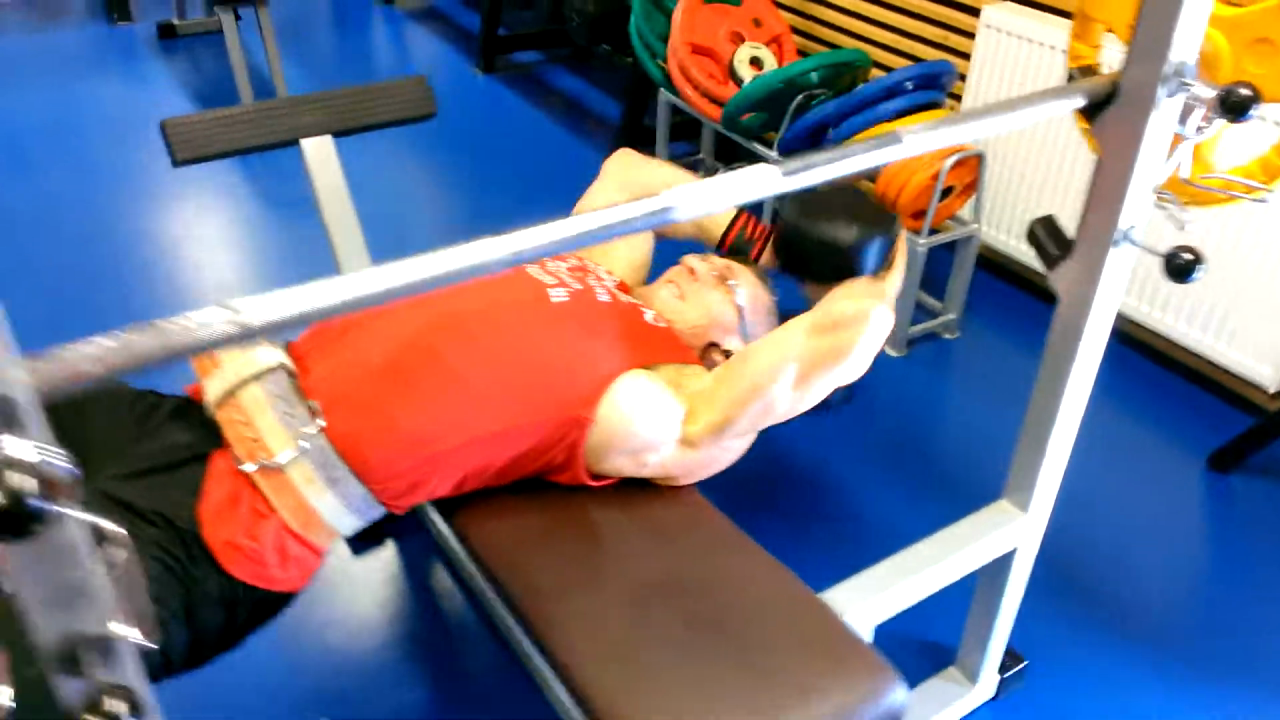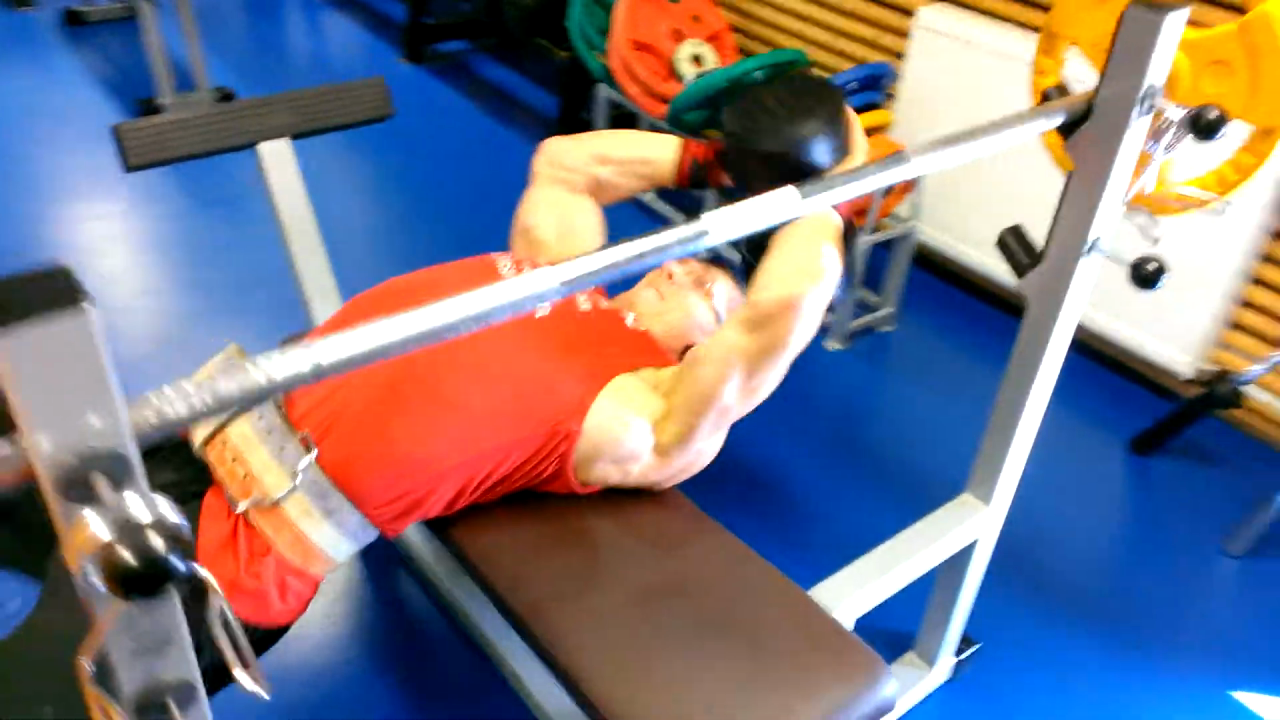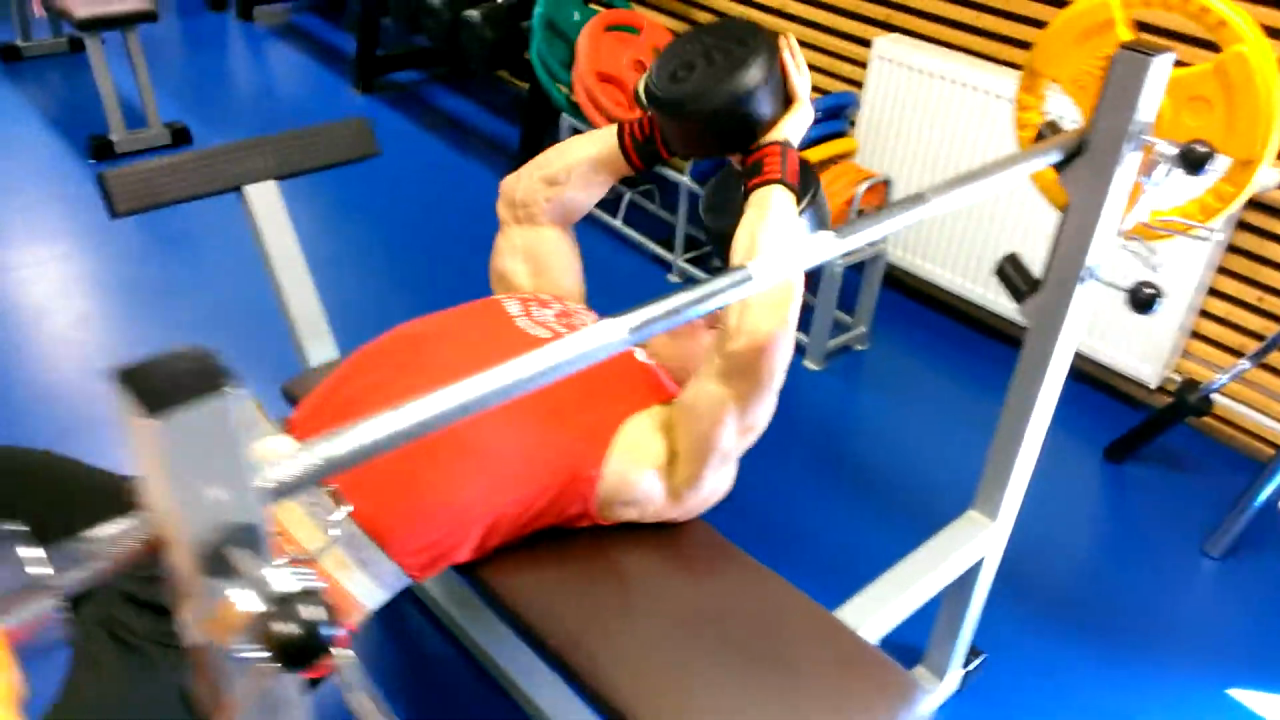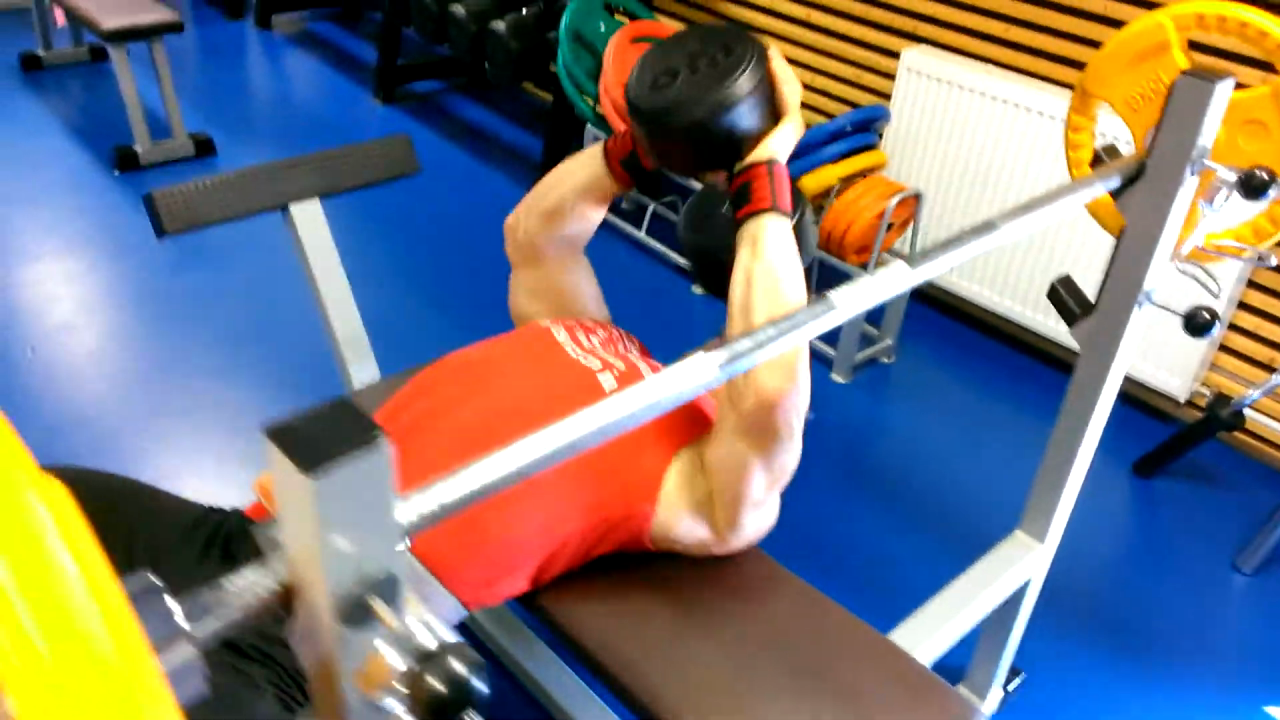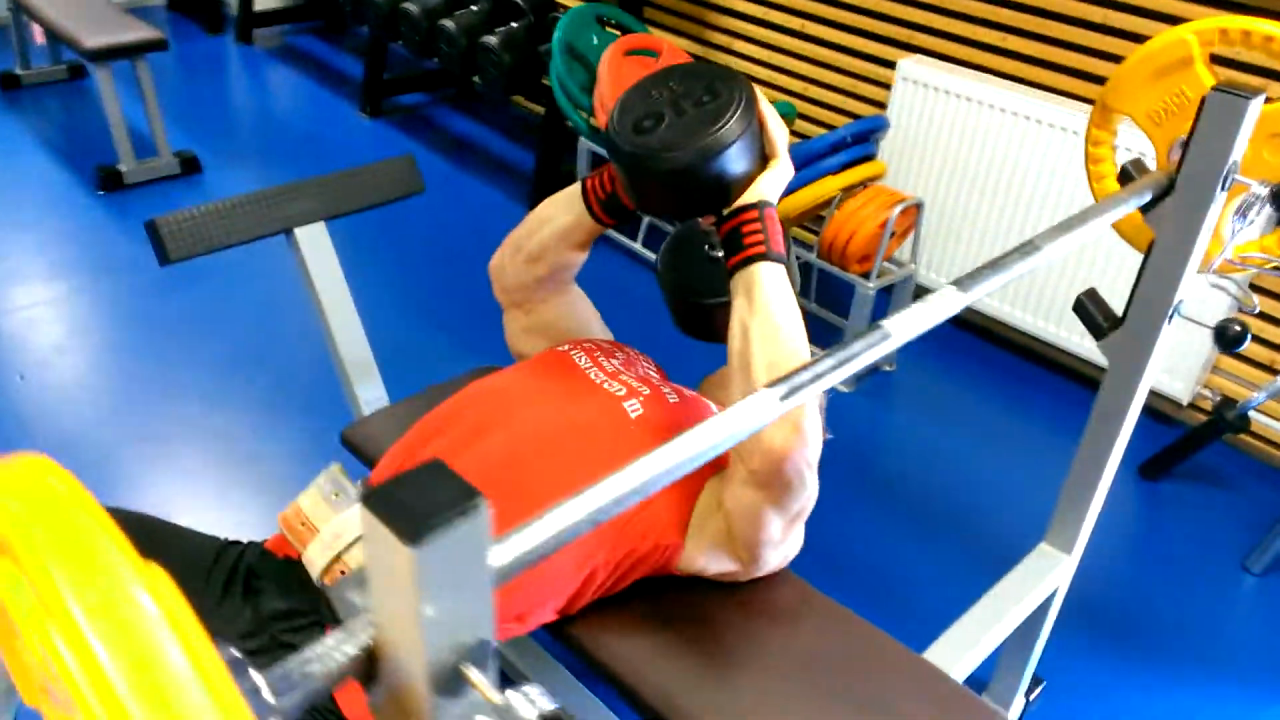
dt=0.2s
person 1, frame 1
left shoulder: (659, 410)
right shoulder: (607, 286)
left elbow: (830, 342)
right elbow: (627, 173)
left wrist: (881, 286)
right wrist: (751, 238)
person 1, frame 2
left shoulder: (647, 419)
right shoulder: (565, 289)
left elbow: (779, 315)
right elbow: (564, 161)
left wrist: (825, 197)
right wrist: (716, 157)
person 1, frame 3
left shoulder: (669, 454)
right shoulder: (566, 322)
left elbow: (757, 342)
right elbow: (530, 197)
left wrist: (773, 163)
right wrist: (657, 134)
person 1, frame 4
left shoulder: (724, 492)
right shoulder: (600, 348)
left elbow: (771, 387)
right elbow: (534, 231)
left wrist: (764, 179)
right wrist: (640, 147)
person 1, frame 5
left shoulder: (751, 518)
right shoulder: (616, 371)
left elbow: (783, 440)
right elbow: (517, 273)
left wrist: (752, 221)
right wrist: (623, 184)
